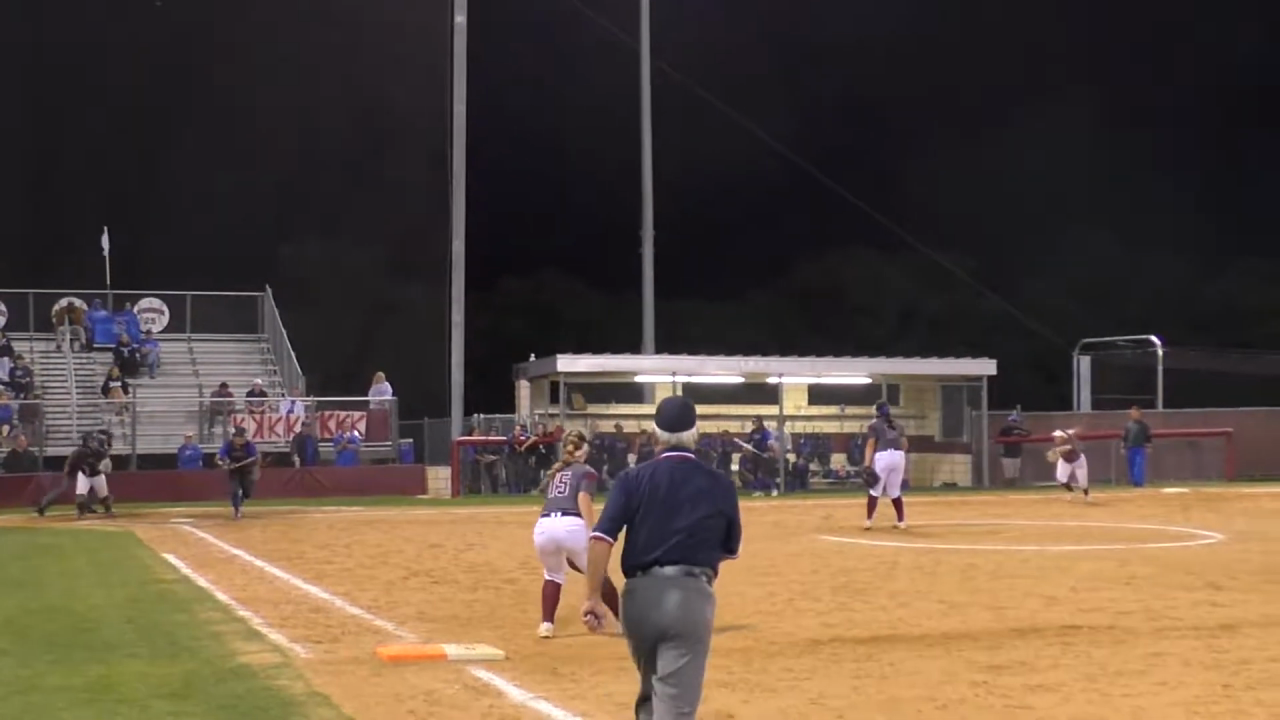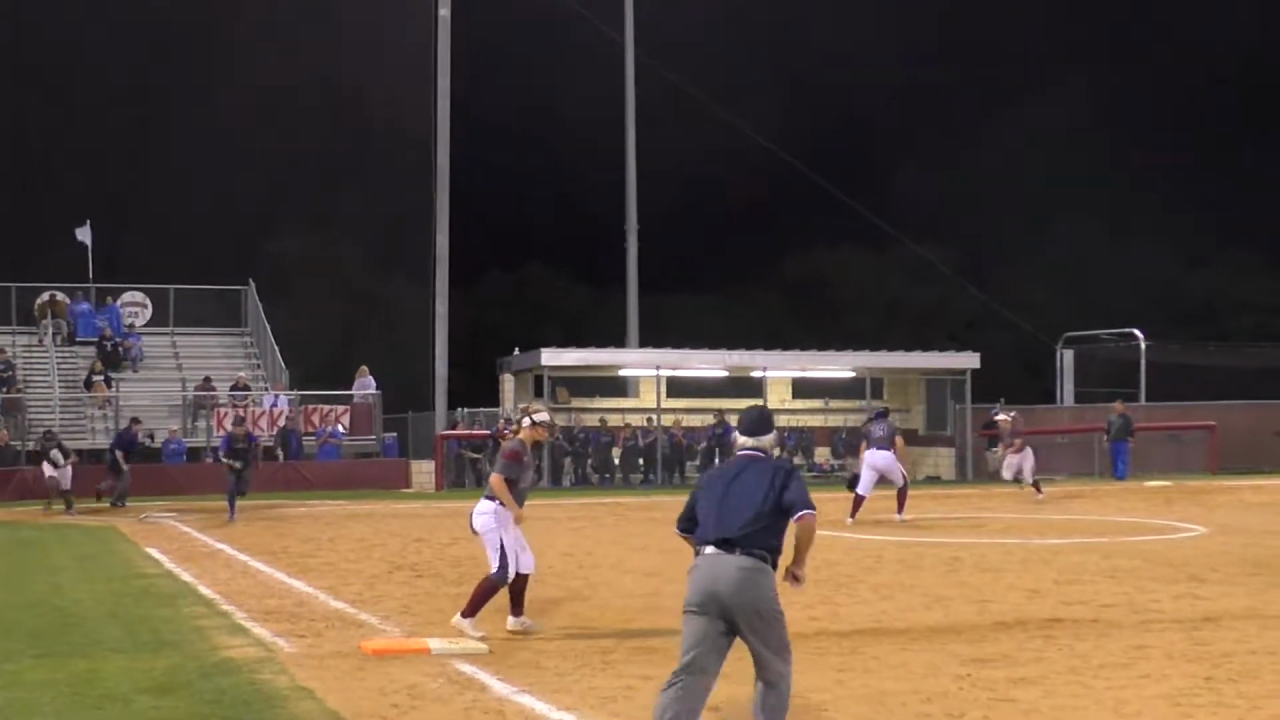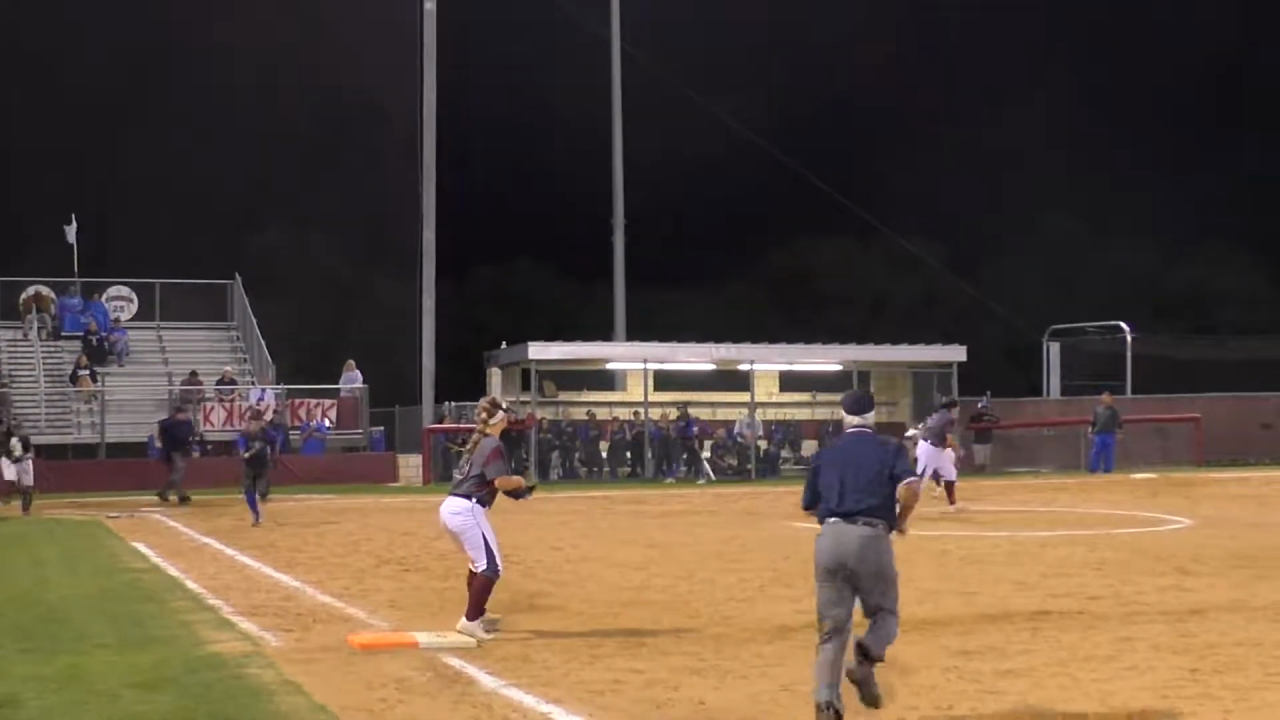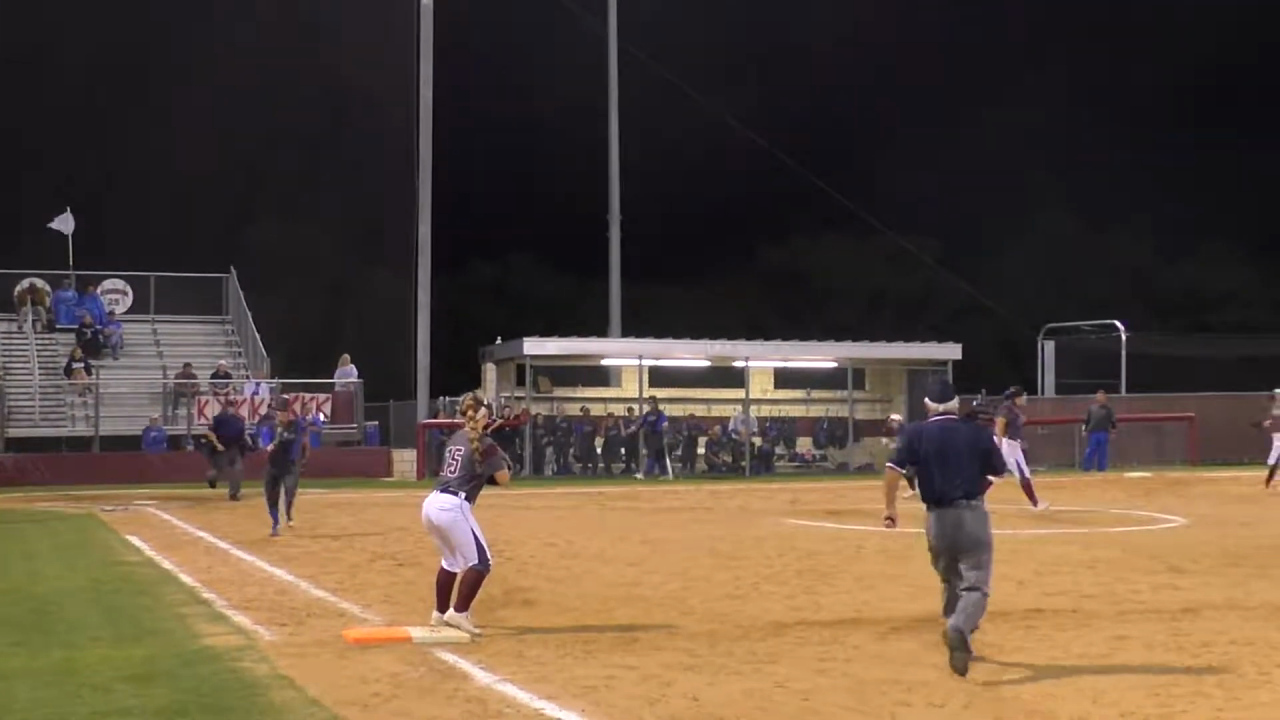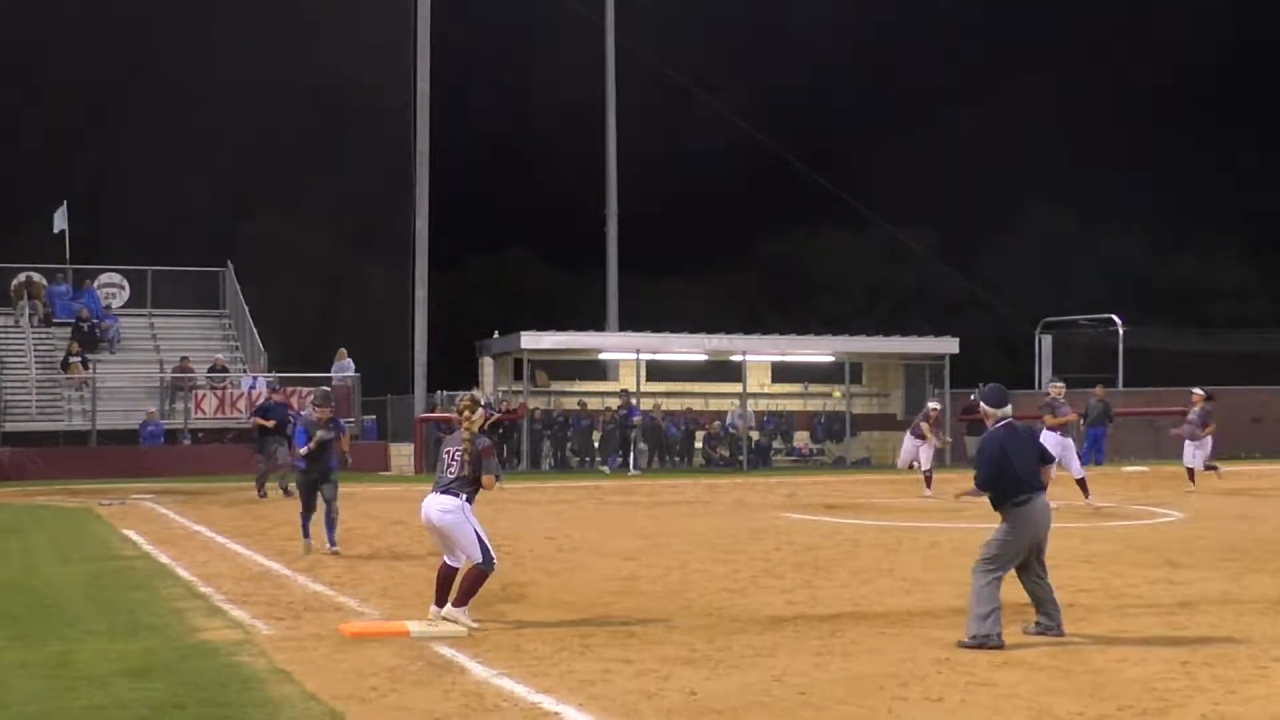
dt=0.5s
person 1, frame 1
left shoulder: (633, 479)
right shoulder: (719, 484)
left elbow: (600, 537)
right elbow: (729, 551)
left wrist: (594, 595)
left hip: (640, 594)
right hip: (691, 595)
left knee: (653, 687)
person 1, frame 2
left shoulder: (712, 477)
right shoulder: (783, 473)
left elbow: (685, 530)
right elbow: (806, 518)
right wrist: (798, 564)
left hip: (704, 573)
right hip: (750, 576)
left knee: (689, 675)
right knee: (774, 670)
person 1, frame 3
left shoulder: (825, 453)
right shoulder: (889, 449)
left elbow: (810, 506)
right elbow: (909, 487)
right wrist: (900, 520)
left hip: (829, 540)
right hip: (871, 540)
left knee: (833, 626)
right knee: (884, 617)
right ankle: (865, 658)
person 1, frame 4
left shoulder: (916, 433)
right shoulder: (977, 432)
left elbow: (893, 468)
right elbow: (999, 470)
left wrist: (889, 507)
left hip: (938, 520)
right hip: (972, 517)
left knee: (951, 584)
right knee: (975, 589)
left ankle: (958, 638)
right ankle: (957, 631)
person 1, frame 5
left shoulder: (990, 442)
right shoulder: (1024, 432)
left elbow: (983, 488)
right elbow: (1049, 462)
left wrist: (970, 492)
left hip: (1019, 515)
right hip: (1039, 507)
left knee: (986, 571)
right knee: (1033, 569)
left ankle: (985, 634)
right ankle: (1050, 621)
person 2, frame 1
left shoulder: (555, 472)
right shoulder: (587, 472)
right elbow: (584, 499)
right wrist: (591, 531)
left hip: (542, 527)
right hip: (571, 526)
left knee: (552, 576)
left ankle: (547, 624)
person 2, frame 2
left shoulder: (524, 449)
right shoulder: (514, 448)
right elbow: (495, 480)
right wrist: (514, 507)
left hip: (501, 513)
right hip: (493, 513)
left knee: (524, 563)
right knee: (502, 572)
left ankle: (516, 618)
right ankle: (465, 617)
person 2, frame 3
left shoulder: (477, 442)
right shoulder: (493, 445)
right elbow: (502, 483)
left wrist: (512, 482)
right wrist: (520, 482)
left hip: (449, 508)
right hip: (467, 511)
left knee: (478, 562)
right knee: (490, 567)
left ankle: (478, 613)
right ankle: (470, 621)
person 2, frame 4
left shoulder: (454, 439)
right shoulder: (484, 443)
right elbow: (503, 479)
left wrist: (485, 469)
right wrist: (503, 464)
left hip: (432, 504)
right hip: (453, 507)
left knee: (451, 561)
right knee: (480, 562)
left ankle: (440, 614)
right ankle: (458, 613)
person 2, frame 5
left shoulder: (449, 440)
right shoulder: (483, 444)
right elbow: (487, 483)
right wrist: (496, 480)
left hip: (430, 505)
right hip: (453, 508)
left knee: (455, 557)
right knee: (485, 562)
left ankle: (438, 608)
right ankle: (456, 608)
